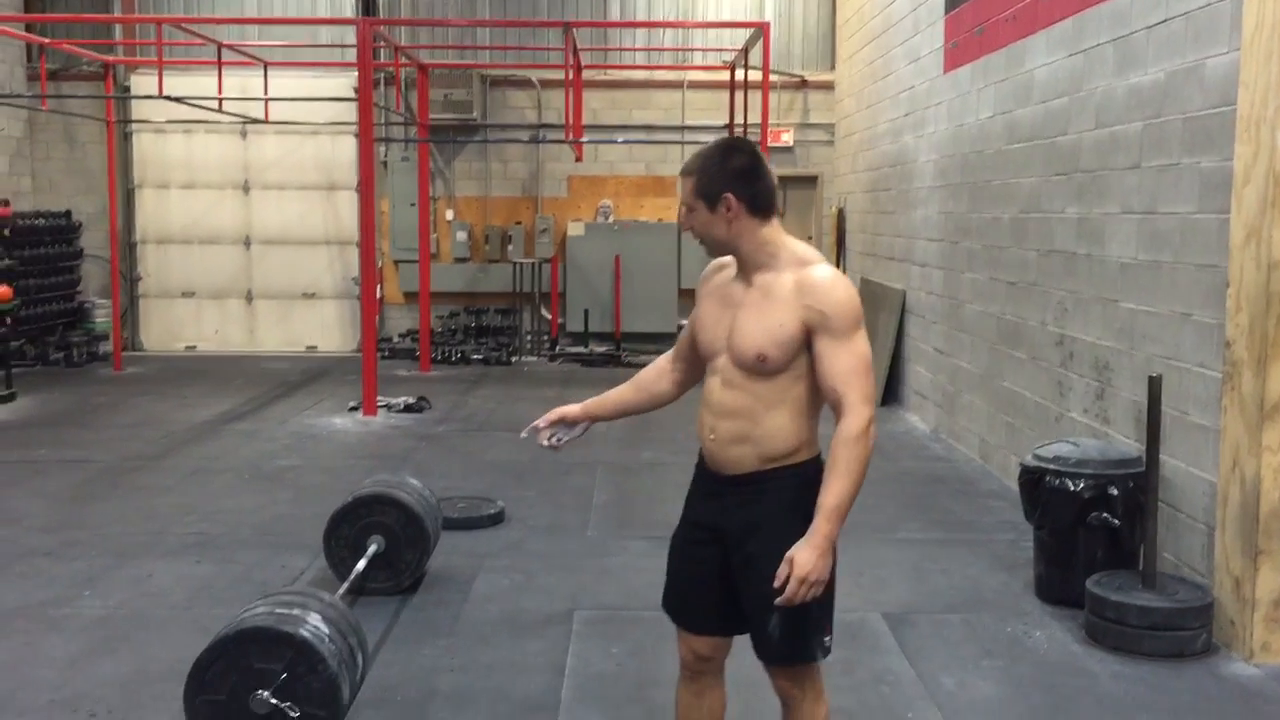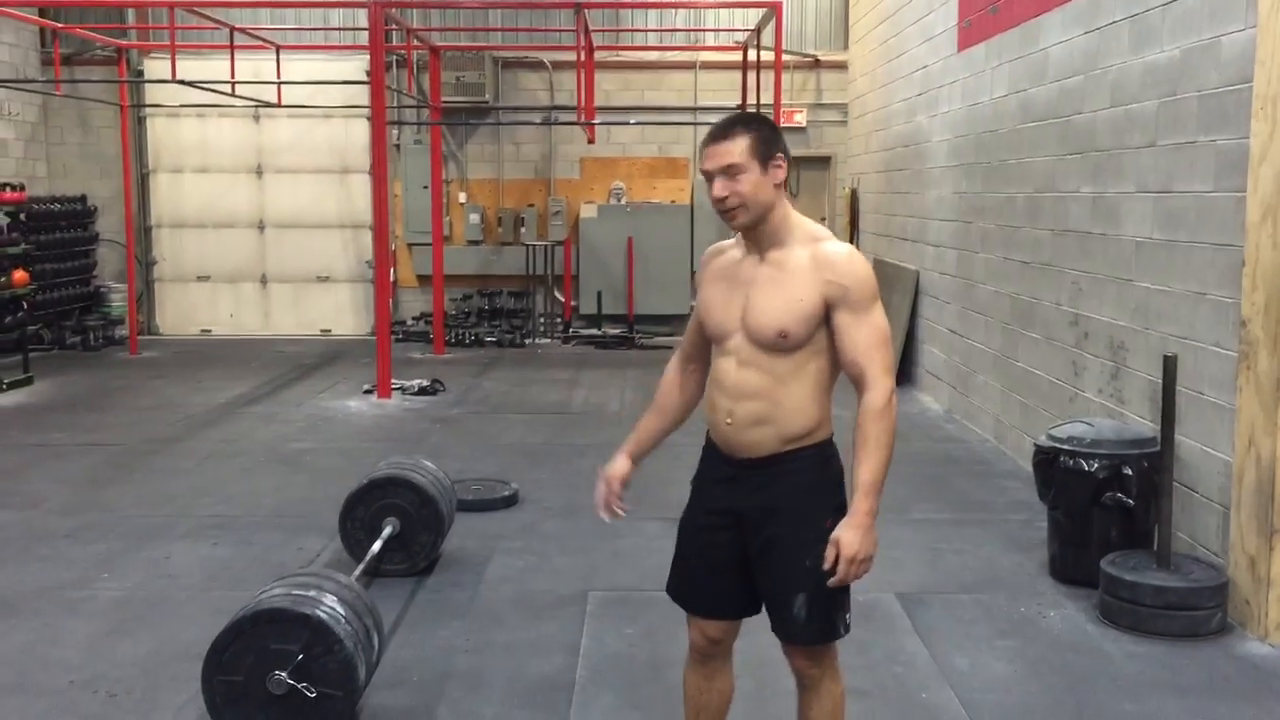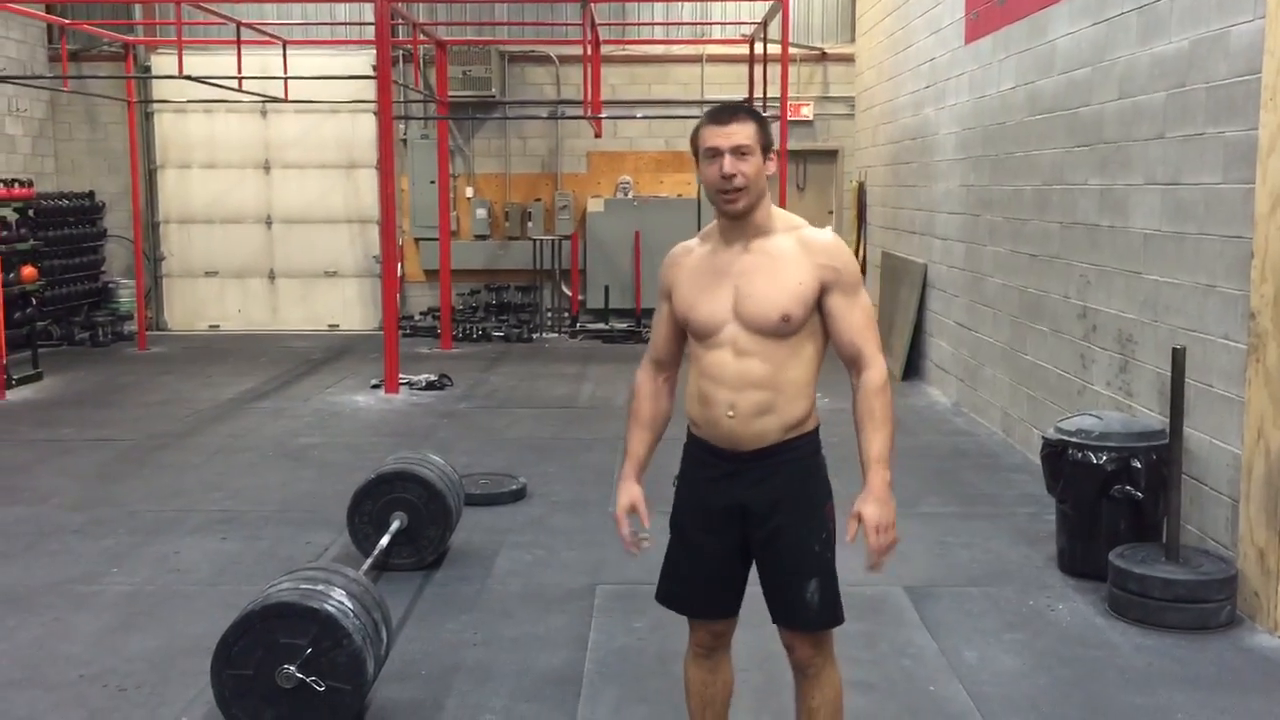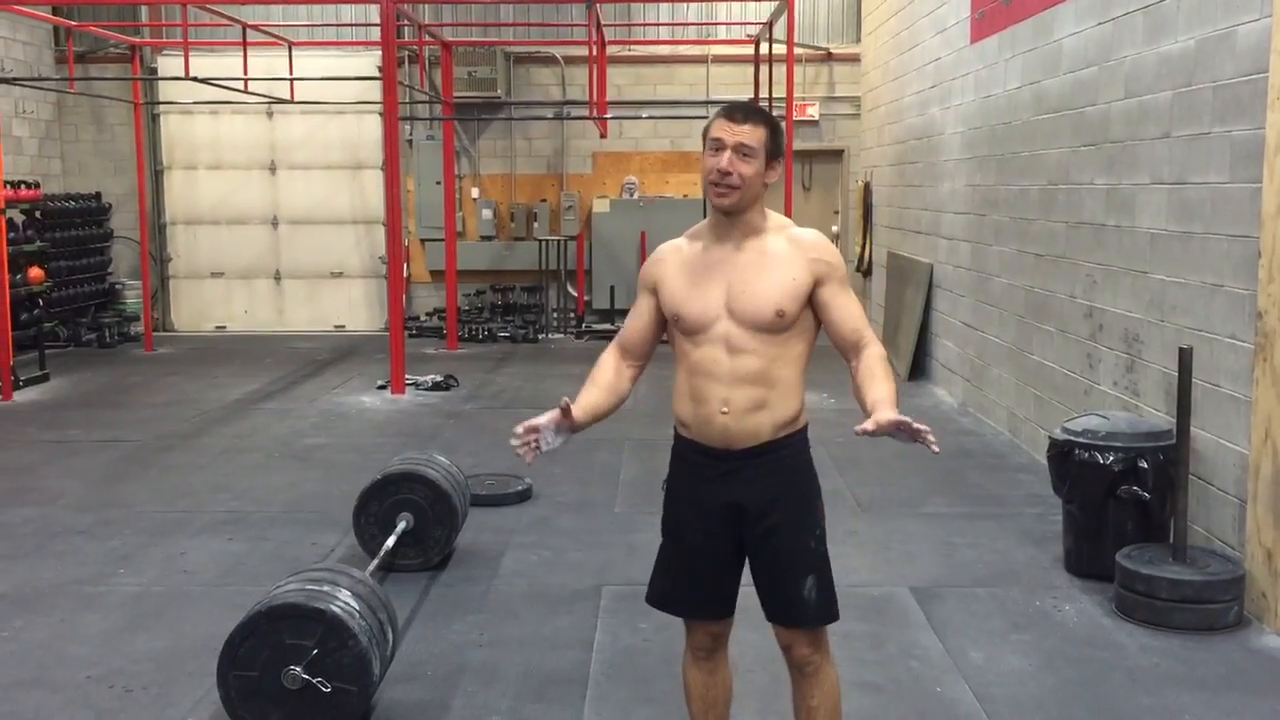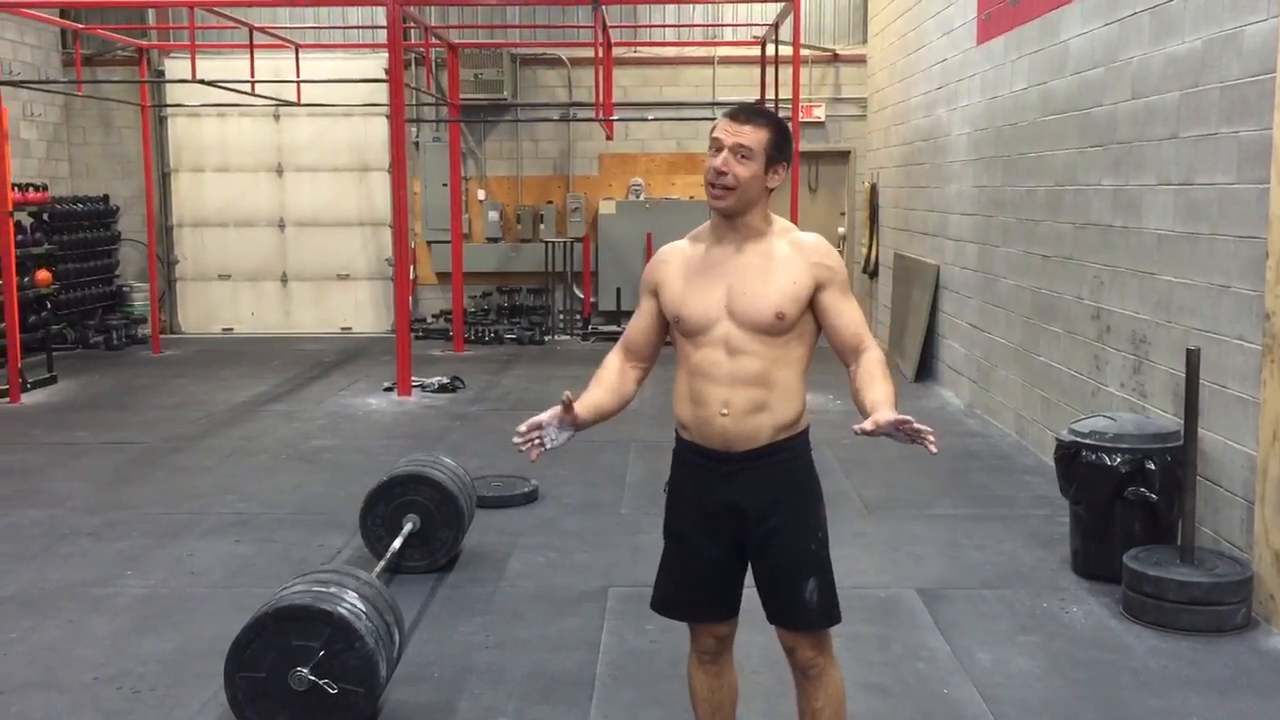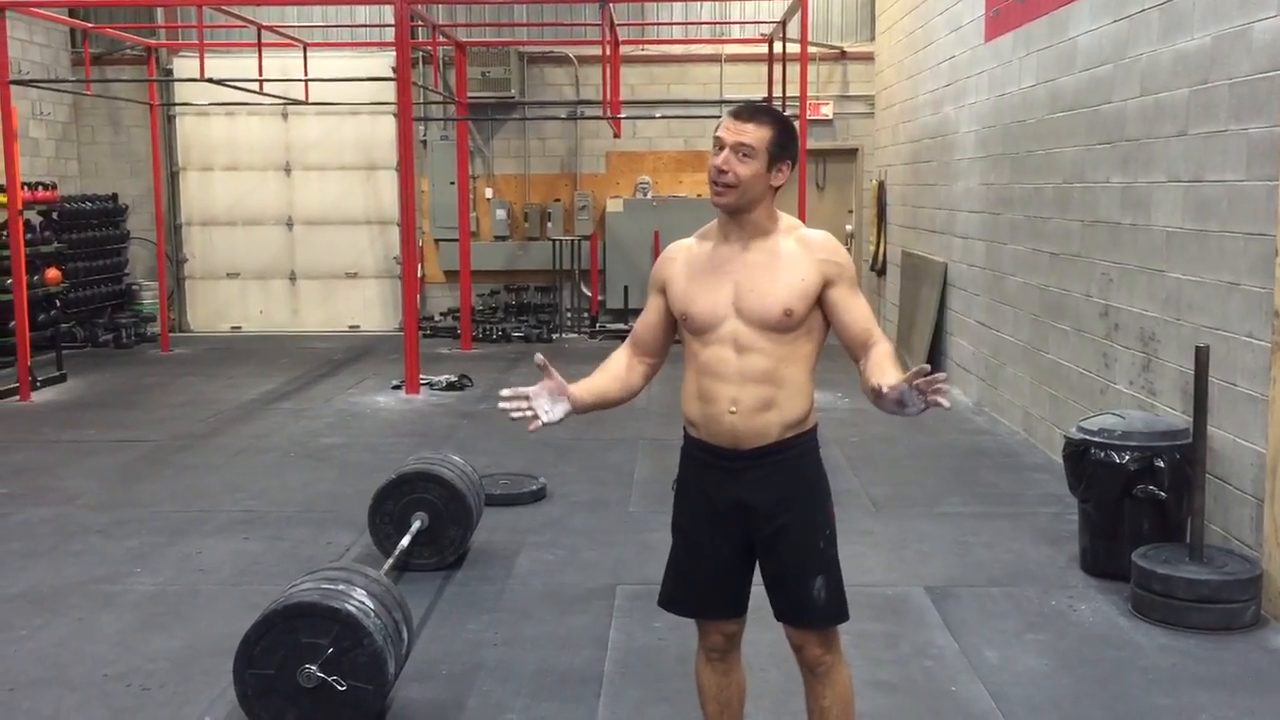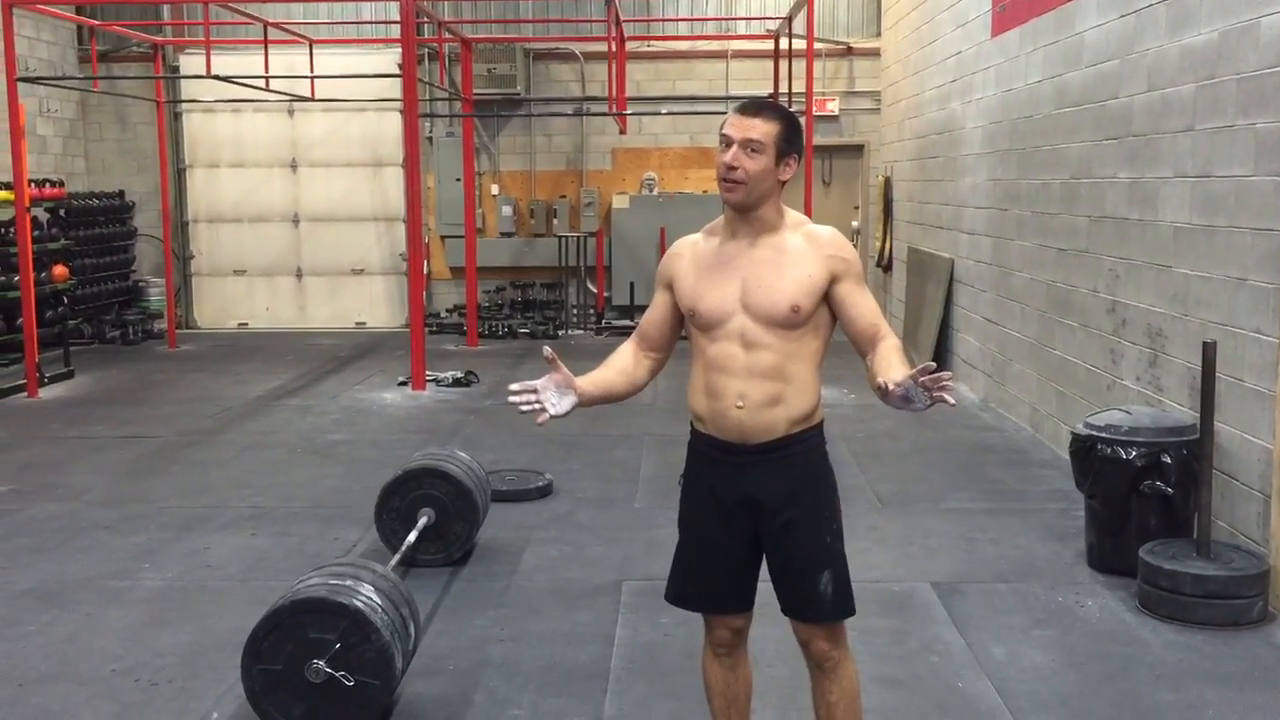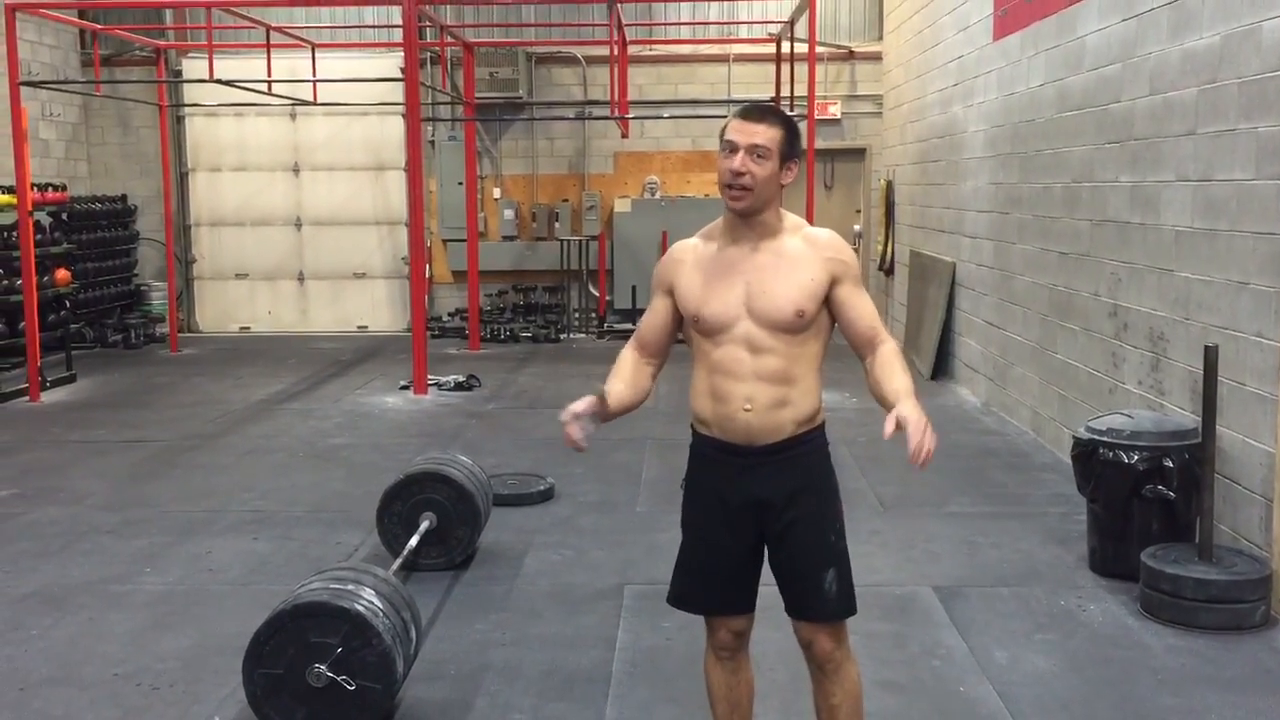
dt=0.3s
person 1, frame 1
left shoulder: (821, 290)
right shoulder: (715, 277)
left elbow: (855, 419)
right elbow: (679, 369)
left wrist: (821, 536)
right wrist: (586, 411)
left hip: (782, 499)
right hip: (709, 490)
right knee: (697, 655)
person 1, frame 2
left shoulder: (836, 266)
right shoulder: (715, 262)
left elbow: (877, 391)
left wrist: (862, 512)
right wrist: (630, 452)
left hip: (797, 481)
right hip: (718, 473)
left knee: (810, 656)
right knee: (705, 639)
person 1, frame 3
left shoulder: (820, 253)
right shoulder: (681, 262)
left elbow: (867, 366)
right elbow: (657, 369)
left wrist: (876, 483)
right wrist: (632, 474)
left hip: (789, 470)
right hip: (705, 468)
left knee: (807, 643)
right knee: (707, 633)
person 1, frame 4
left shoulder: (810, 252)
right shoulder: (666, 261)
left elbow: (861, 346)
right elbow: (625, 355)
left wrist: (883, 409)
right wrist: (575, 415)
left hip: (780, 468)
right hip: (694, 469)
left knee: (804, 643)
right knee: (703, 635)
person 1, frame 5
left shoulder: (811, 257)
right shoulder: (669, 263)
left elbow: (861, 352)
right elbow: (631, 359)
left wrist: (881, 411)
right wrist: (578, 413)
left hip: (780, 470)
right hip: (696, 472)
left knee: (808, 645)
right knee: (708, 638)
person 1, frame 6
left shoulder: (819, 254)
right shoulder: (677, 260)
left elbow: (870, 346)
right elbow: (639, 355)
left wrist: (890, 387)
right wrist: (574, 396)
left hip: (789, 468)
right hip: (704, 470)
left knee: (816, 642)
right knee: (716, 636)
person 1, frame 7
left shoulder: (826, 250)
right shoulder: (684, 256)
left elbow: (877, 340)
right elbow: (645, 350)
left wrist: (896, 381)
right wrist: (580, 389)
left hip: (795, 464)
right hip: (711, 465)
left knee: (822, 638)
right knee: (723, 631)
person 1, frame 8
left shoulder: (826, 253)
right shoulder: (682, 260)
left elbow: (876, 344)
right elbow: (643, 353)
left wrist: (905, 403)
right wrist: (604, 403)
left hip: (798, 465)
right hip: (714, 467)
left knee: (824, 640)
right knee: (725, 634)
